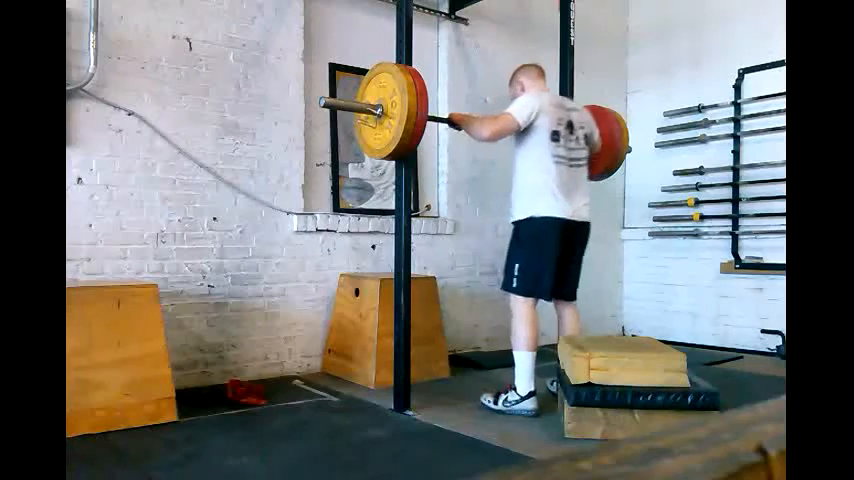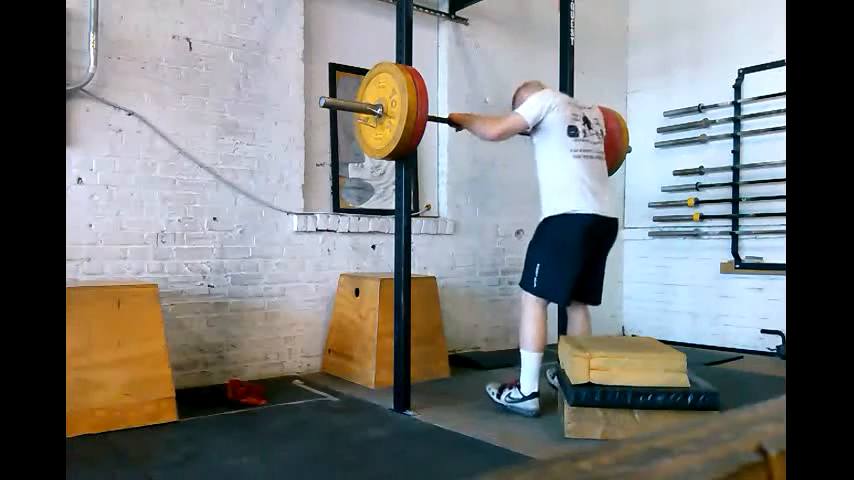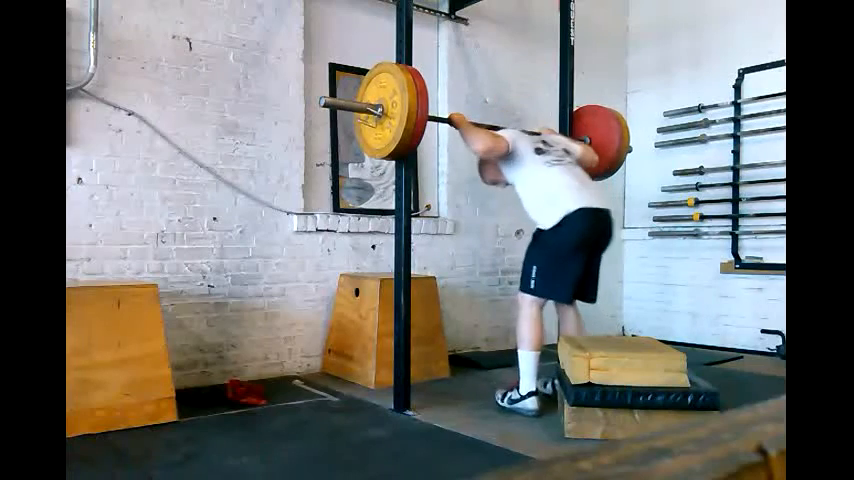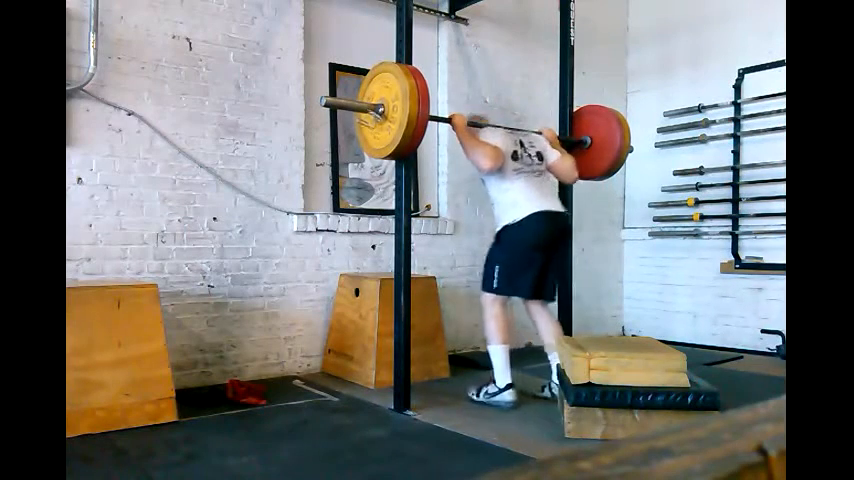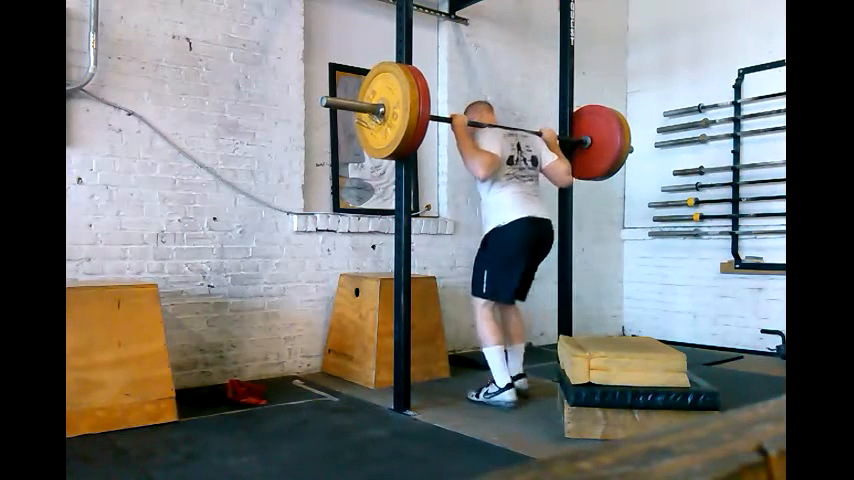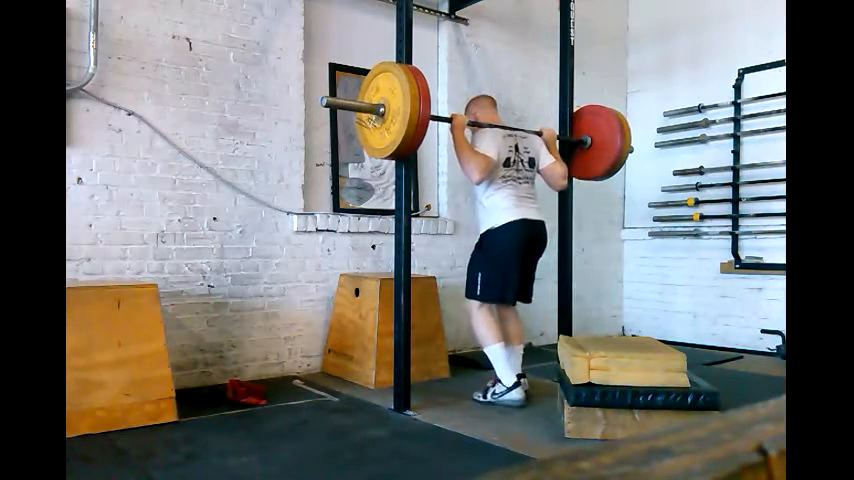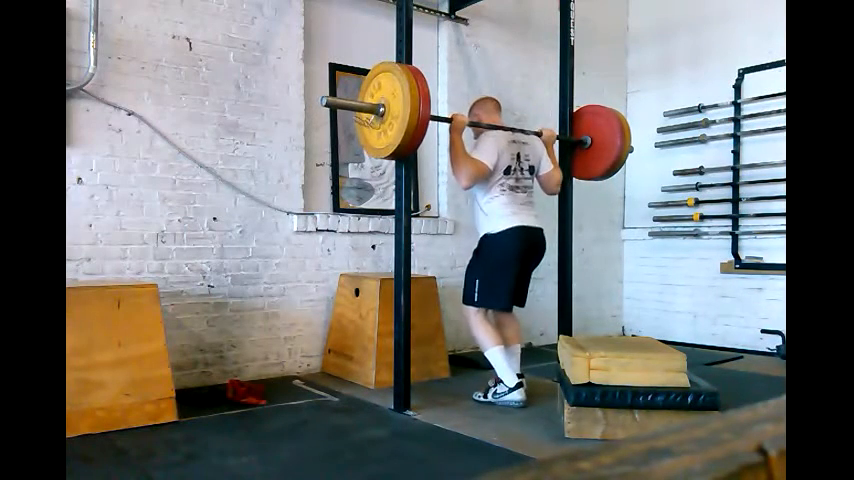
dt=0.4s
person 1, frame 1
left shoulder: (533, 102)
right shoulder: (581, 112)
left elbow: (489, 131)
right elbow: (594, 149)
left wrist: (460, 119)
left hip: (540, 219)
right hip: (577, 221)
left knee: (522, 302)
right knee: (565, 302)
left ankle: (523, 393)
person 1, frame 2
left shoulder: (545, 98)
right shoulder: (591, 111)
left elbow: (496, 130)
left wrist: (461, 119)
left hip: (569, 218)
right hip: (604, 220)
left knee: (533, 299)
right knee: (577, 303)
left ankle: (526, 391)
person 1, frame 3
left shoulder: (509, 140)
right shoulder: (547, 141)
left elbow: (483, 145)
right elbow: (592, 158)
left wrist: (460, 122)
left hip: (568, 221)
right hip: (600, 219)
left knee: (529, 302)
right knee: (565, 301)
left ankle: (525, 393)
person 1, frame 4
left shoulder: (487, 136)
right shoulder: (533, 139)
left elbow: (489, 162)
right elbow: (570, 173)
left wrist: (460, 129)
right wrist: (553, 141)
left hip: (526, 225)
right hip: (558, 223)
left knee: (493, 300)
right knee: (536, 303)
left ankle: (502, 386)
right ankle: (561, 380)
person 1, frame 5
left shoulder: (487, 136)
right shoulder: (531, 139)
left elbow: (482, 170)
right elbow: (565, 177)
left wrist: (459, 130)
right wrist: (552, 143)
left hip: (511, 229)
right hip: (541, 227)
left knee: (483, 303)
right knee: (506, 301)
left ankle: (502, 386)
right ankle: (516, 374)
person 1, frame 6
left shoulder: (487, 135)
right shoulder: (531, 139)
left elbow: (477, 173)
right elbow: (560, 180)
left wrist: (457, 131)
right wrist: (551, 143)
left hip: (505, 230)
right hip: (534, 229)
left knee: (478, 305)
right knee: (505, 304)
left ankle: (508, 384)
right ankle: (515, 375)
person 1, frame 7
left shoulder: (490, 141)
right shoulder: (532, 143)
left elbow: (466, 178)
right elbow: (554, 185)
left wrist: (455, 133)
right wrist: (549, 145)
left hip: (503, 238)
right hip: (533, 236)
left knee: (475, 311)
right knee: (501, 307)
left ankle: (510, 385)
right ankle: (513, 376)
